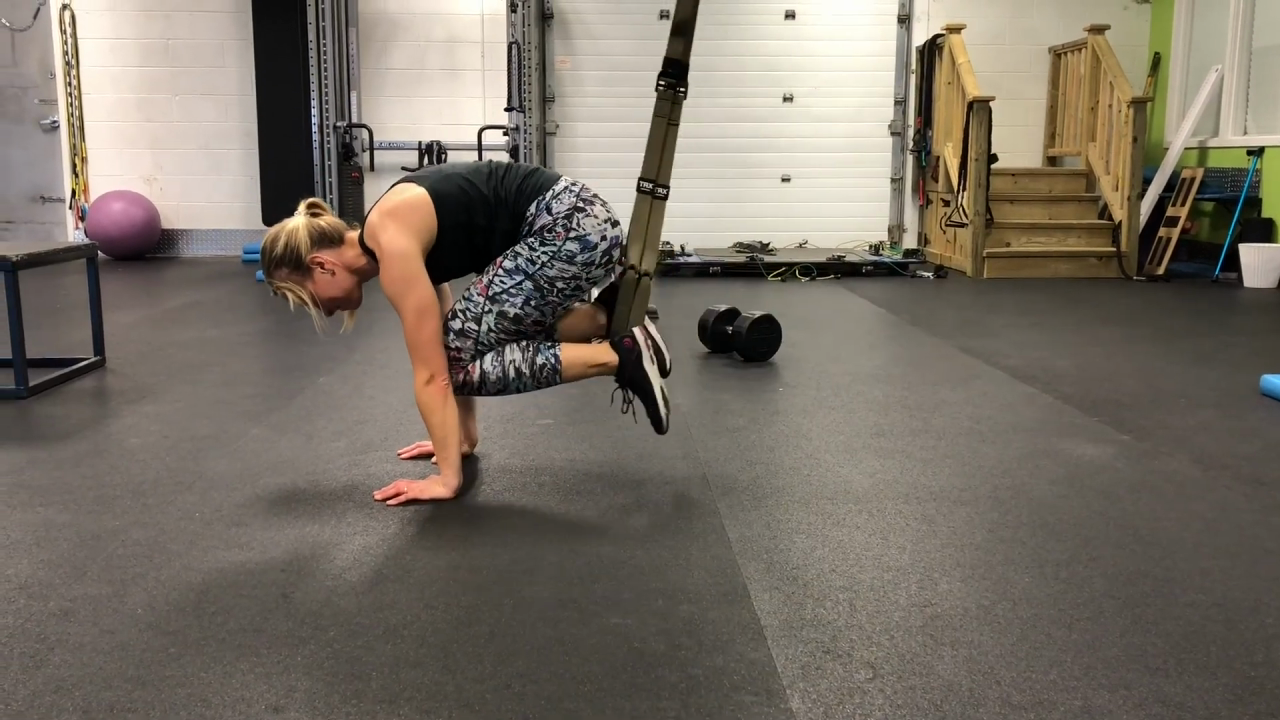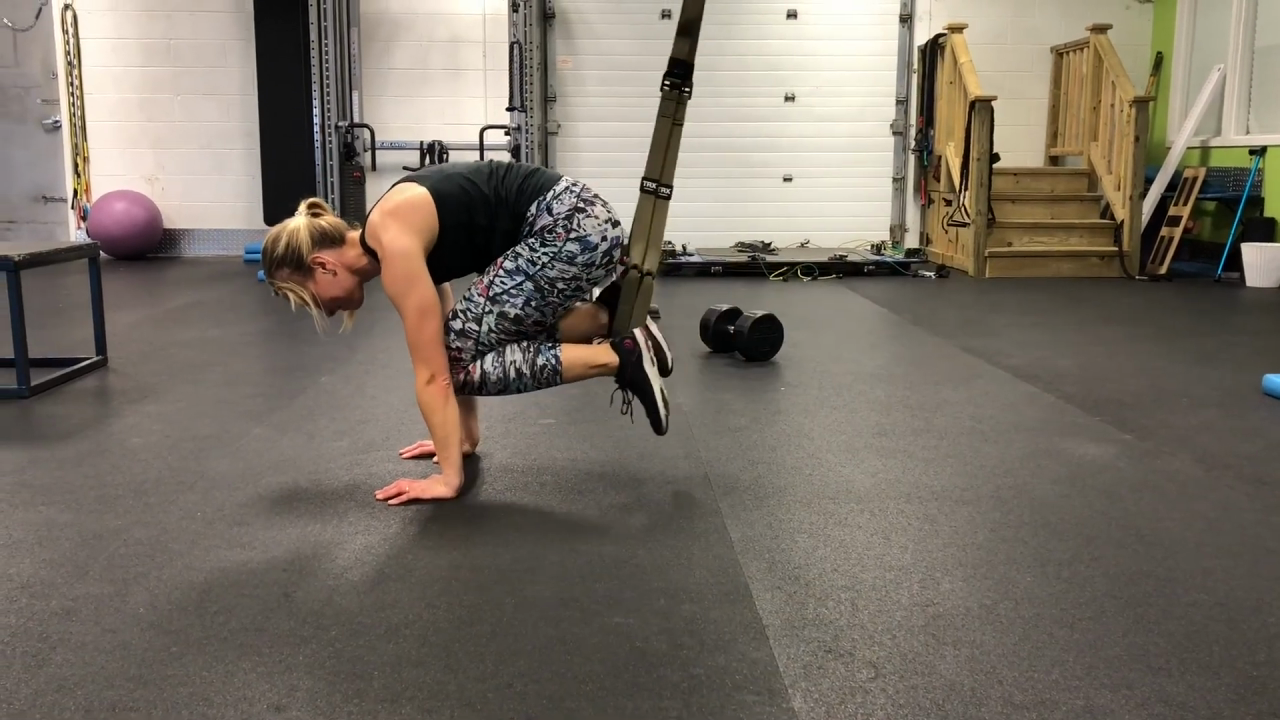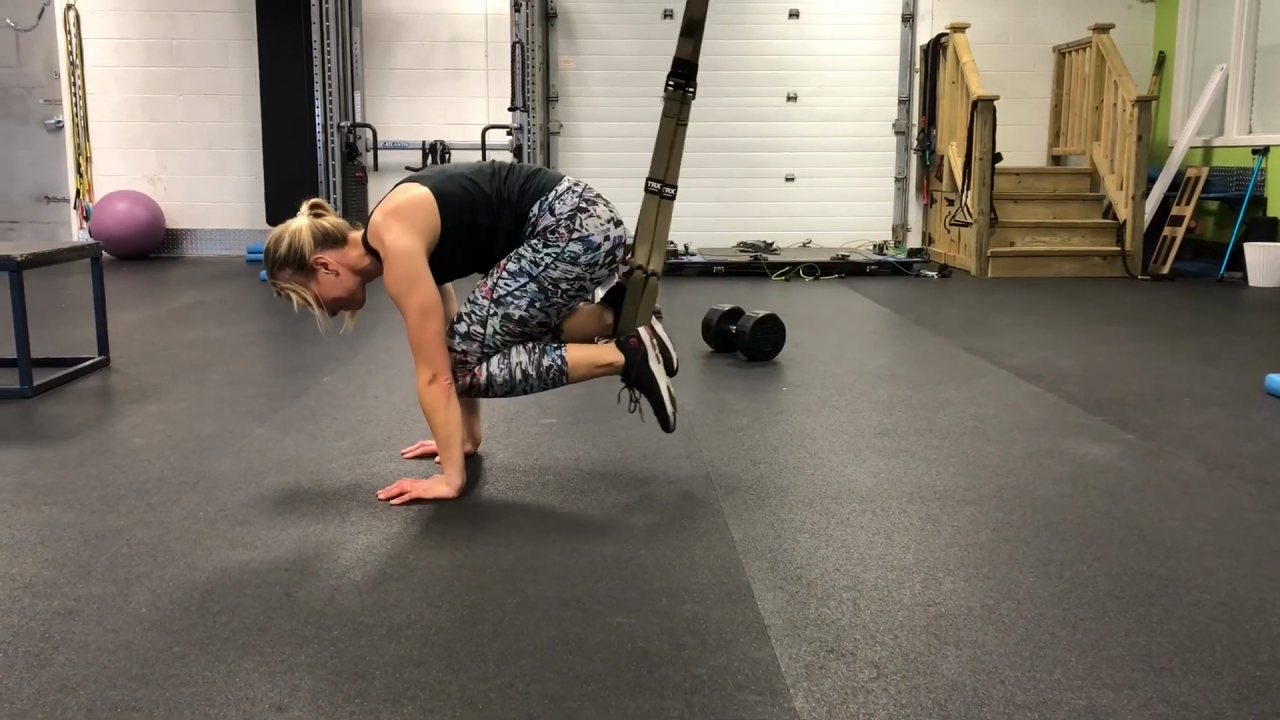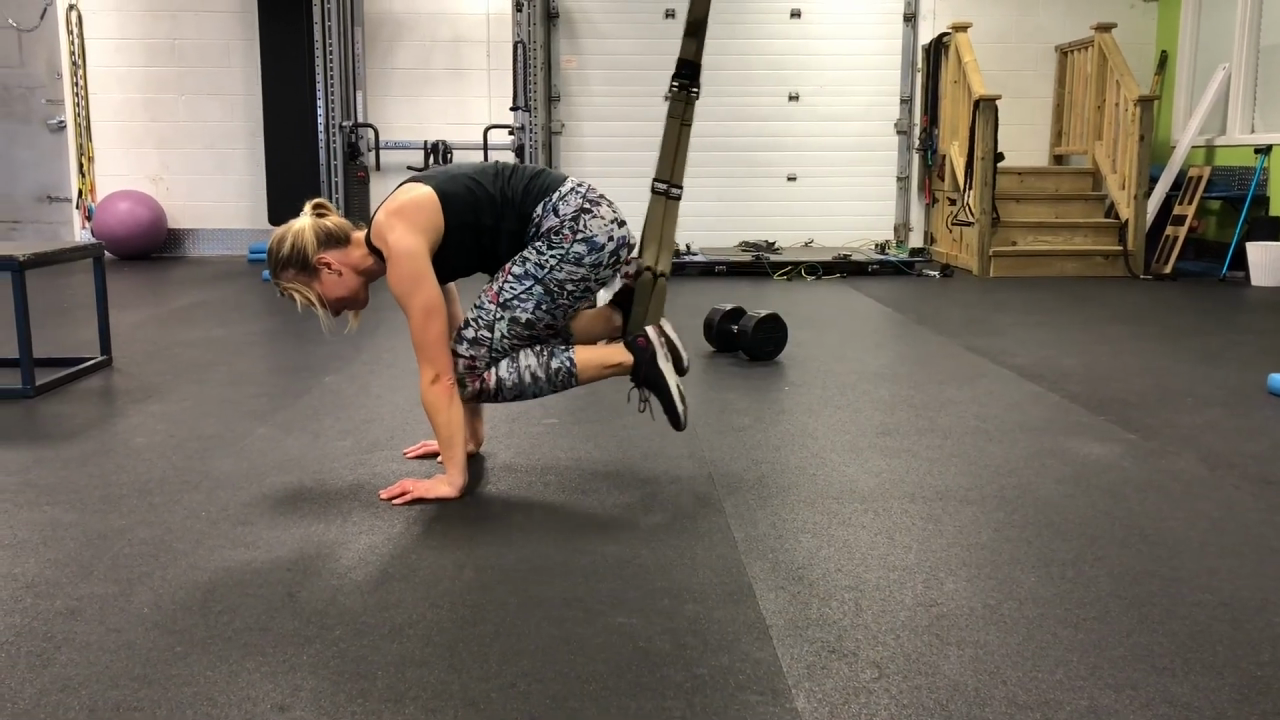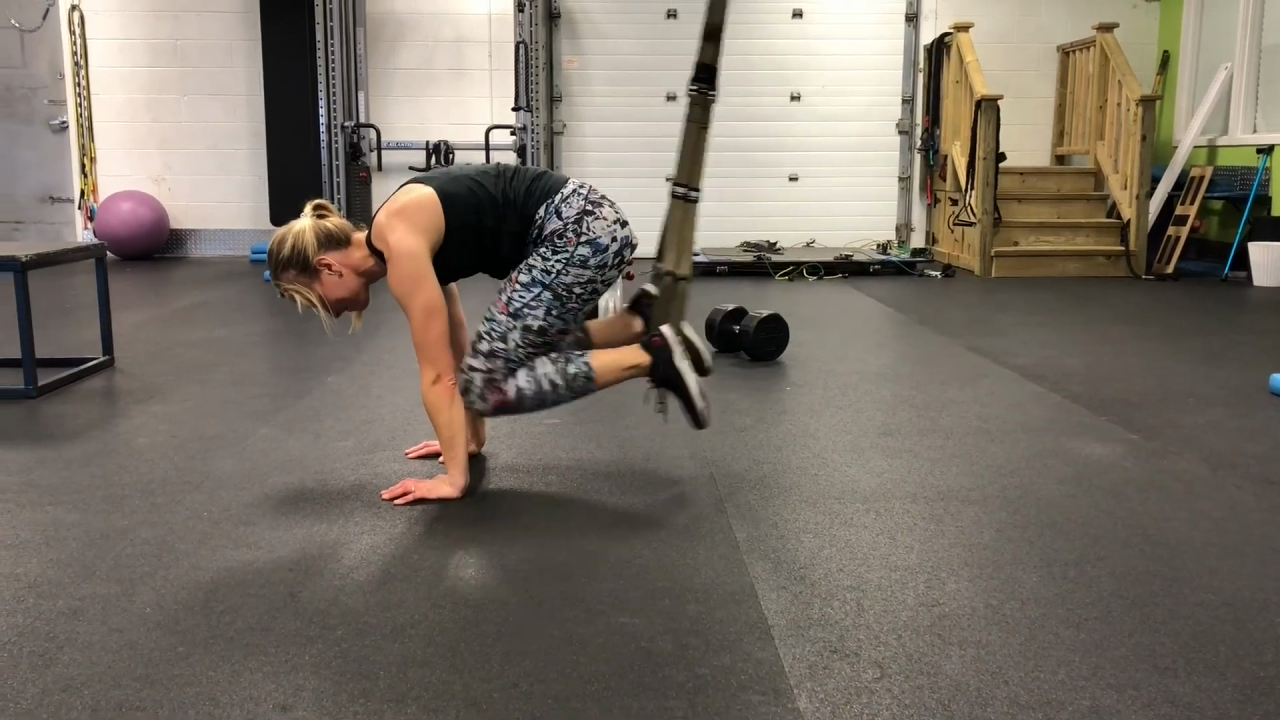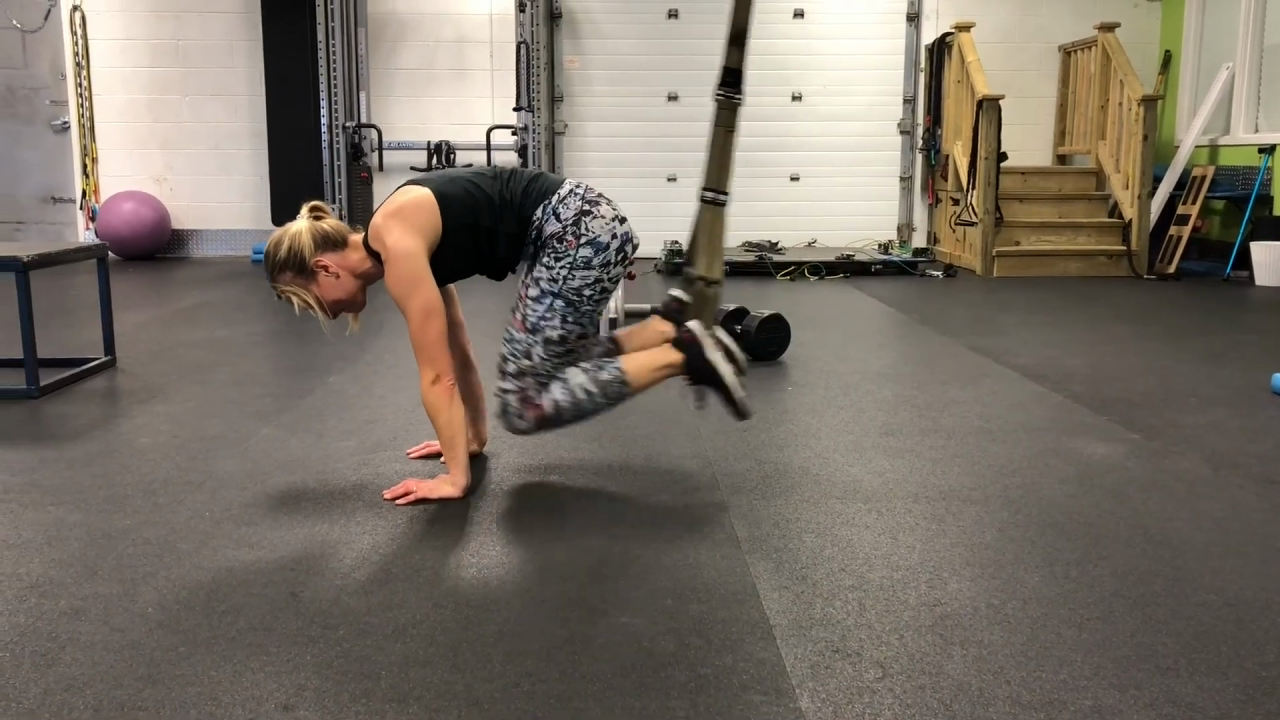
dt=0.1s
person 1, frame 1
left shoulder: (392, 244)
right shoulder: (397, 233)
left elbow: (432, 372)
right elbow: (447, 341)
left wrist: (448, 478)
right wrist: (464, 436)
left hip: (571, 228)
right hip: (579, 222)
left knee: (456, 361)
right knee: (484, 345)
left ankle: (616, 356)
right ankle: (606, 317)
person 1, frame 2
left shoulder: (393, 243)
right shoulder: (396, 234)
left elbow: (434, 372)
right elbow: (447, 341)
left wrist: (449, 476)
right wrist: (465, 436)
left hip: (571, 229)
right hip: (578, 224)
left knee: (456, 360)
right knee: (479, 345)
left ankle: (616, 357)
right ankle: (608, 317)
person 1, frame 3
left shoulder: (395, 244)
right shoulder: (399, 233)
left elbow: (435, 372)
right elbow: (451, 343)
left wrist: (450, 476)
right wrist: (467, 436)
left hip: (574, 227)
right hip: (581, 224)
left knee: (459, 362)
right knee: (479, 350)
left ankle: (622, 356)
right ankle: (612, 317)
person 1, frame 4
left shoulder: (398, 243)
right shoulder: (400, 238)
left elbow: (439, 371)
right elbow: (452, 344)
left wrist: (453, 475)
right wrist: (469, 434)
left hip: (577, 227)
right hip: (581, 224)
left knee: (472, 372)
right knee: (505, 352)
left ankle: (631, 356)
right ankle: (620, 320)
person 1, frame 5
left shoulder: (399, 245)
right shoulder: (403, 237)
left elbow: (438, 373)
right elbow: (456, 350)
left wrist: (454, 477)
right wrist: (470, 437)
left hip: (581, 228)
right hip: (588, 225)
left knee: (486, 386)
right knee: (519, 358)
left ankle: (648, 357)
right ankle: (640, 323)
person 1, frame 6
left shoulder: (396, 244)
right shoulder: (403, 244)
left elbow: (435, 373)
right elbow: (453, 352)
left wrist: (455, 476)
right wrist: (472, 437)
left hip: (581, 230)
right hip: (581, 226)
left knee: (529, 406)
right knee: (547, 373)
left ankle: (681, 355)
right ankle: (669, 327)
